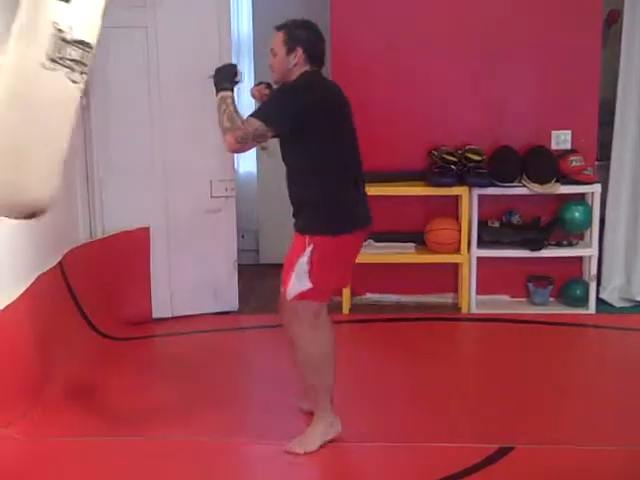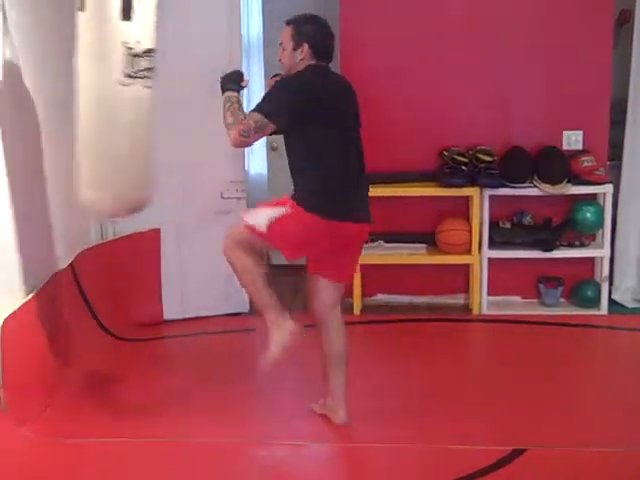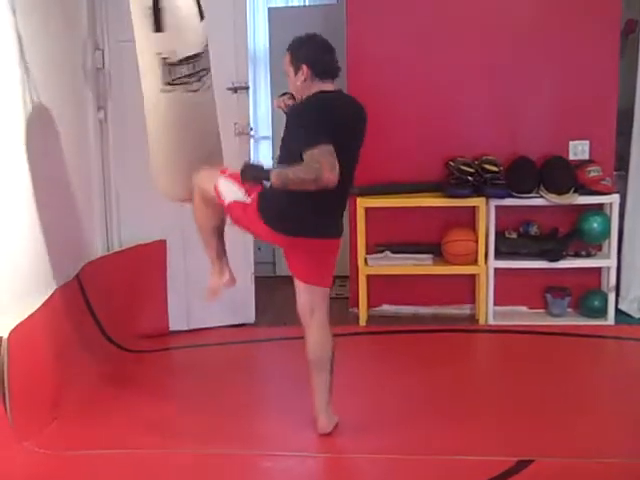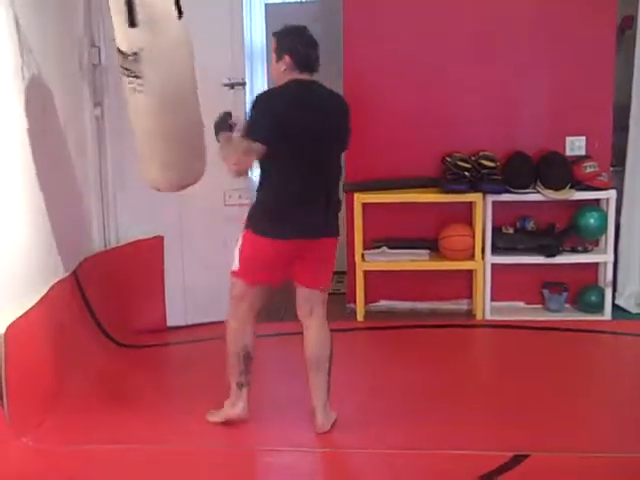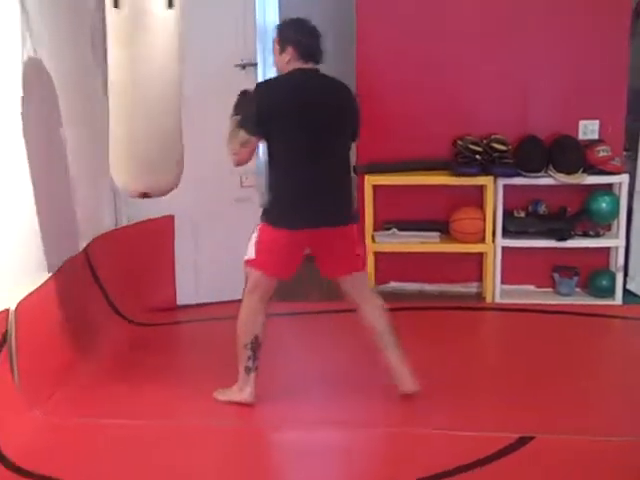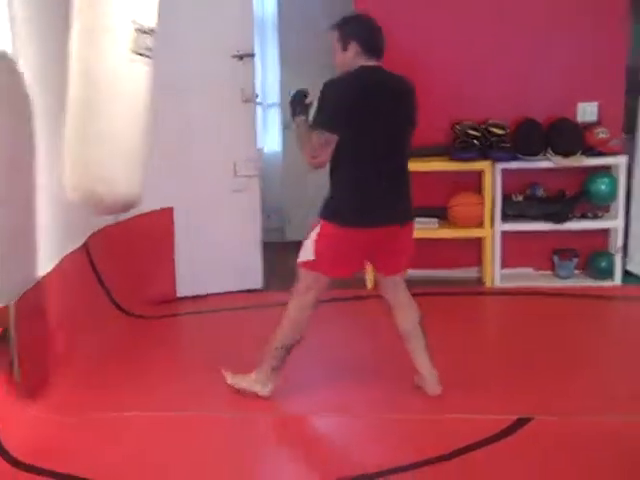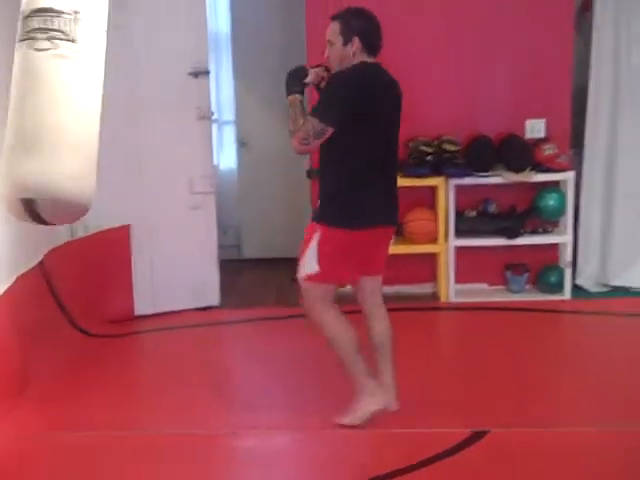
dt=0.3s
person 1, frame 1
left shoulder: (297, 94)
right shoulder: (321, 92)
left elbow: (236, 140)
left wrist: (224, 91)
right wrist: (270, 106)
left hip: (325, 226)
right hip: (346, 220)
left knee: (300, 319)
right knee: (311, 309)
left ankle: (326, 421)
right ankle: (322, 404)
person 1, frame 2
left shoulder: (296, 86)
right shoulder: (337, 87)
left elbow: (240, 135)
left wrist: (230, 92)
left hip: (317, 210)
right hip: (352, 216)
left knee: (236, 241)
right knee: (327, 308)
left ankle: (278, 321)
right ankle: (336, 403)
person 1, frame 3
left shoulder: (309, 112)
right shoulder: (354, 111)
left elbow: (324, 173)
left wrist: (266, 175)
left hip: (279, 218)
right hip: (324, 231)
left knee: (205, 181)
right knee: (315, 317)
left ankle: (220, 272)
right ankle: (324, 415)
person 1, frame 4
left shoulder: (271, 102)
right shoulder: (337, 105)
left elbow: (239, 165)
left wrist: (226, 133)
left hip: (272, 227)
right hip: (321, 229)
left knee: (241, 310)
right knee: (314, 316)
left ankle: (237, 399)
right ankle: (322, 411)
person 1, frame 5
left shoulder: (270, 92)
right shoulder: (343, 95)
left elbow: (239, 154)
left wrist: (240, 115)
left hip: (286, 217)
right hip: (336, 215)
left knee: (255, 295)
right knee: (362, 292)
left ankle: (245, 385)
right ankle: (403, 375)
person 1, frame 6
left shoulder: (339, 90)
right shoulder: (403, 90)
left elbow: (317, 156)
left wrist: (300, 115)
left hip: (348, 215)
right hip: (396, 213)
left knee: (304, 293)
right knee: (396, 291)
left ankle: (264, 377)
right ankle: (428, 375)
person 1, frame 7
left shoulder: (346, 83)
right shoulder: (387, 85)
left elbow: (303, 141)
left wrist: (295, 93)
left hip: (343, 215)
right hip: (379, 212)
left knee: (317, 300)
right knee: (371, 299)
left ankle: (369, 391)
right ankle: (386, 388)
